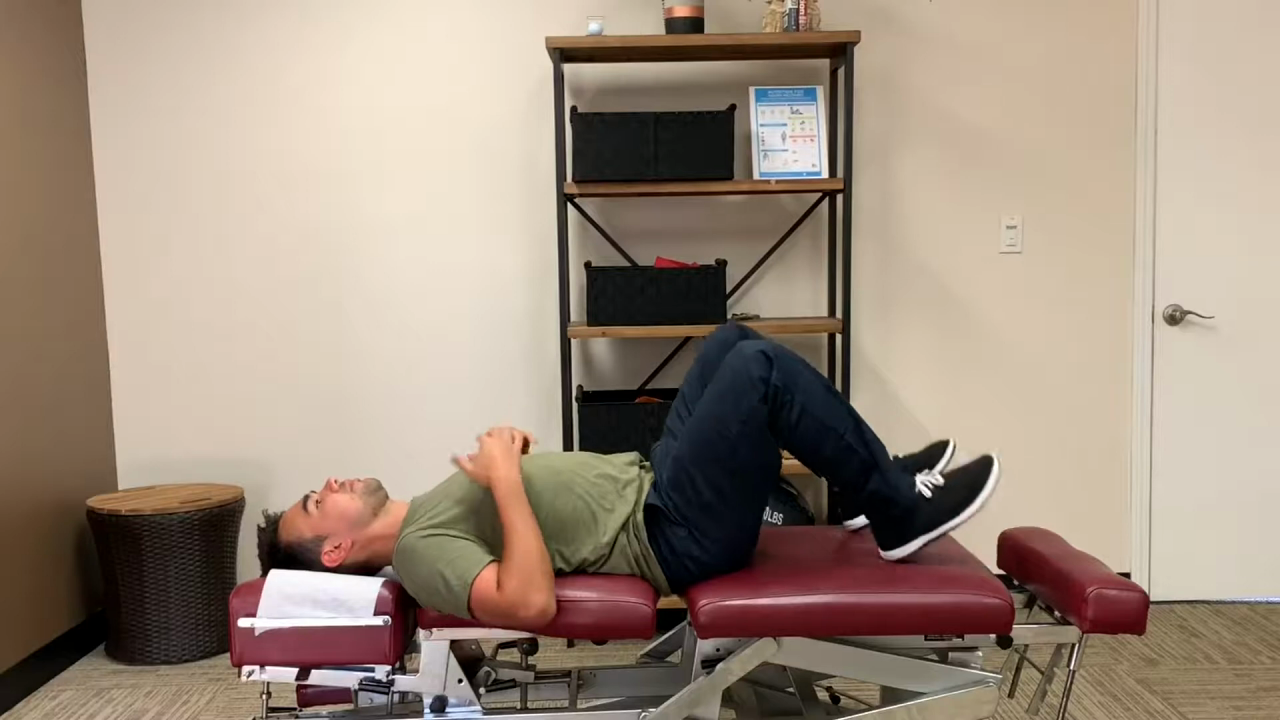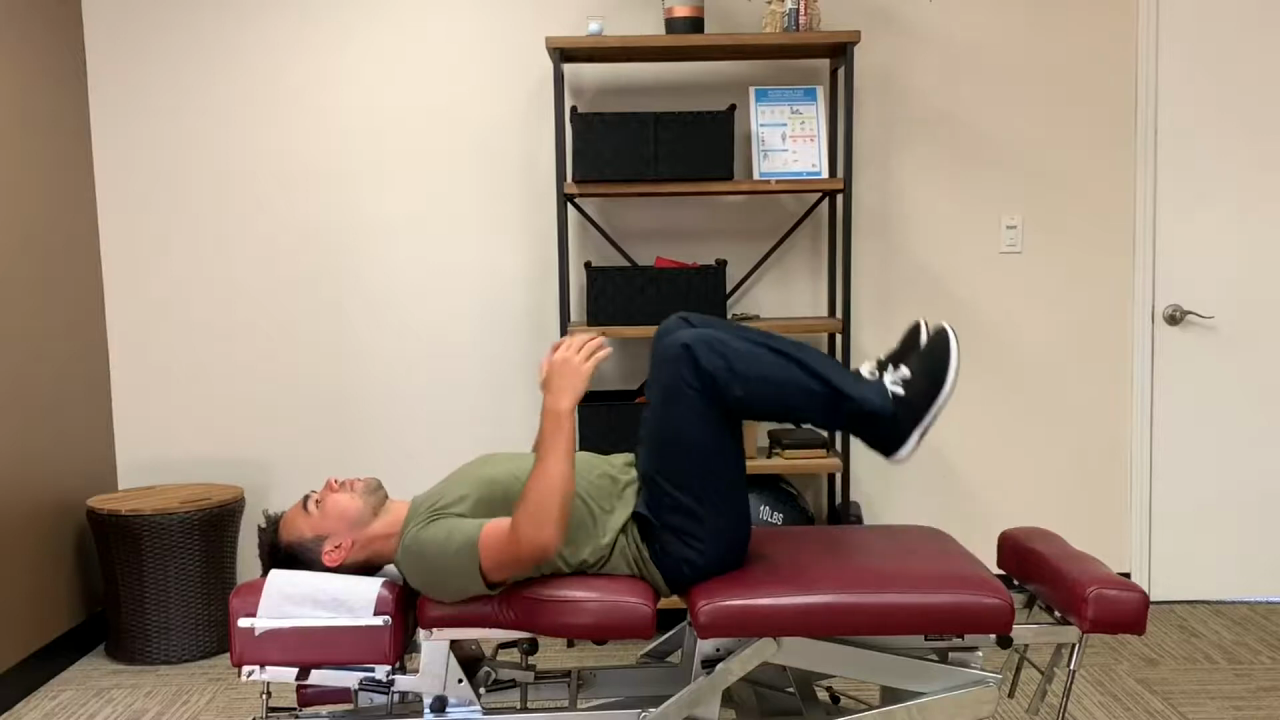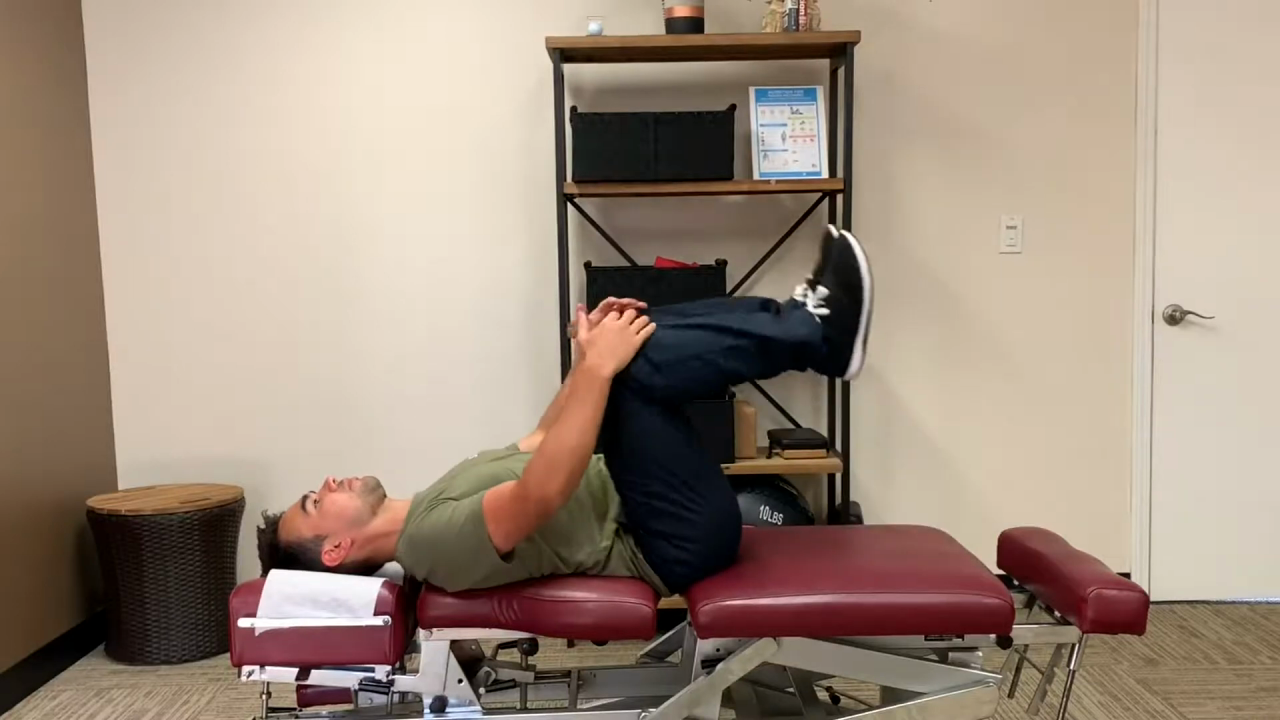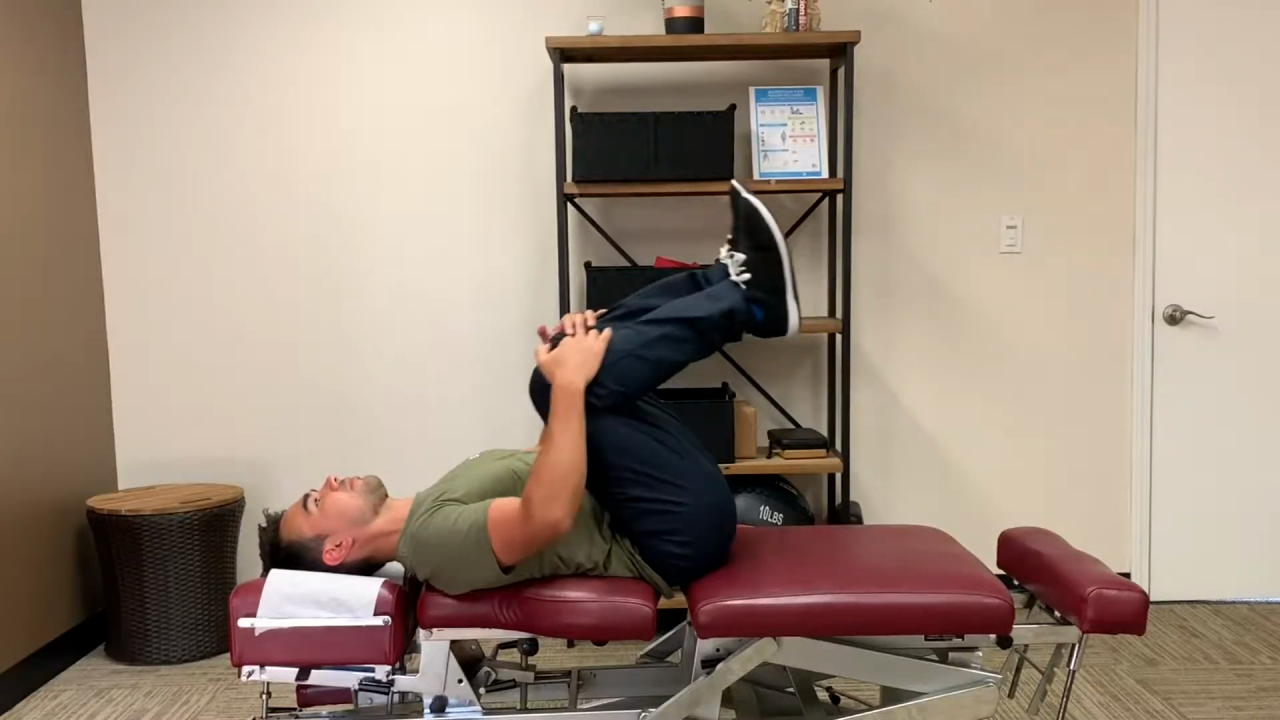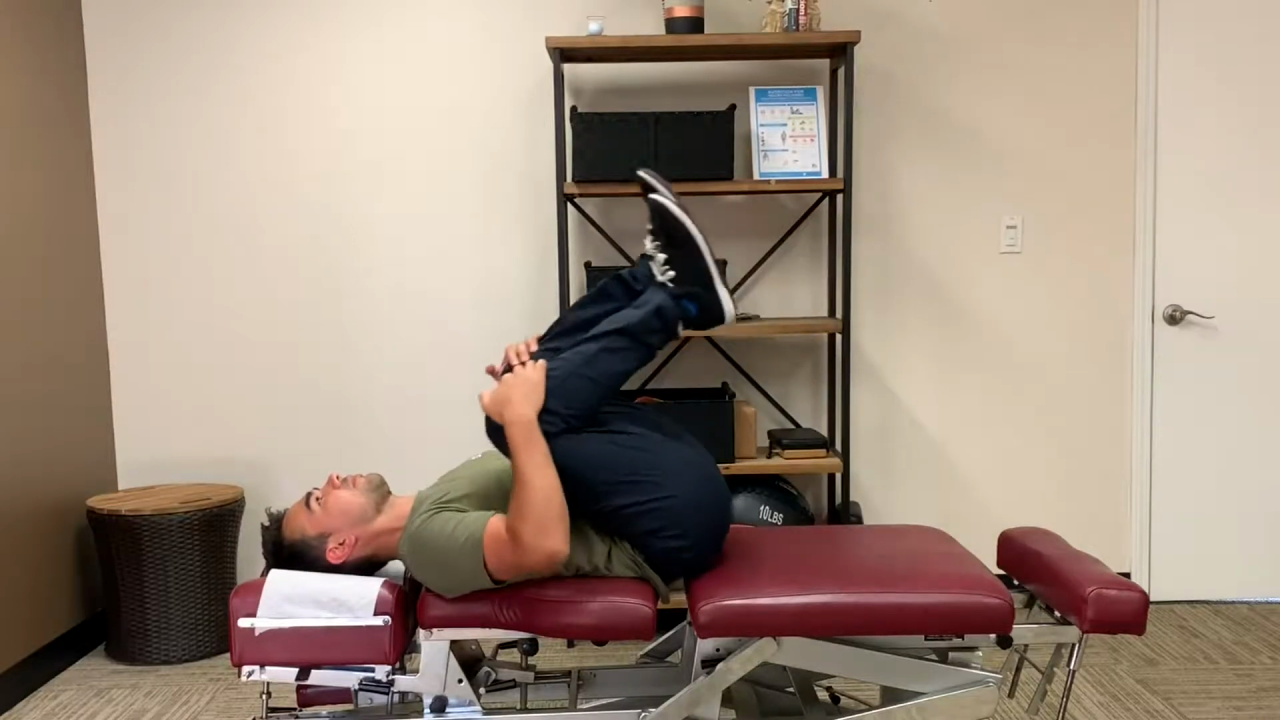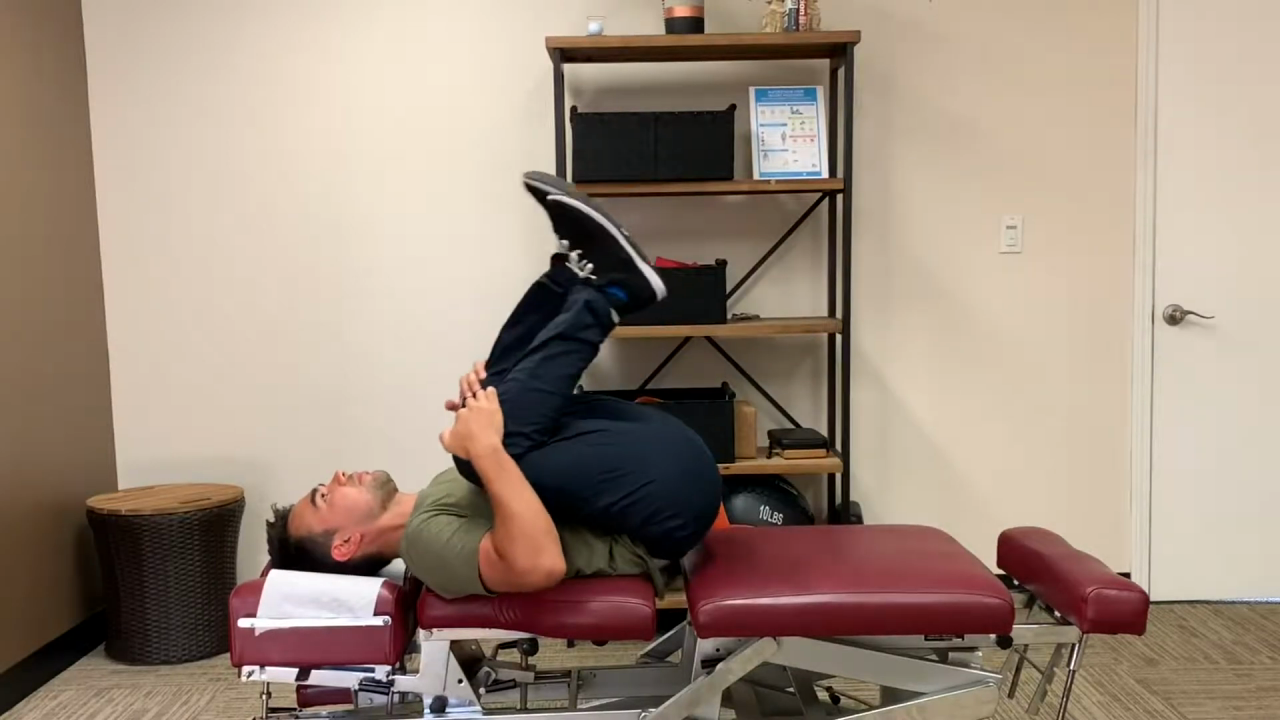
dt=0.3s
person 1, frame 1
left shoulder: (427, 518)
right shoulder: (420, 555)
right elbow: (531, 602)
left wrist: (510, 461)
right wrist: (506, 483)
left hip: (649, 488)
right hip: (675, 538)
left knee: (731, 344)
right knee: (756, 367)
left ankle: (871, 488)
right ankle: (900, 510)
person 1, frame 2
left shoulder: (429, 512)
right shoulder: (424, 551)
right elbow: (538, 540)
left wrist: (556, 398)
right wrist: (558, 404)
left hip: (635, 487)
right hip: (677, 541)
left knee: (684, 333)
right knee: (689, 355)
left ankle: (863, 393)
right ankle: (879, 411)
person 1, frame 3
left shoulder: (437, 506)
right shoulder: (433, 540)
left elbow: (544, 440)
right elbow: (546, 489)
left wrist: (590, 354)
right wrist: (599, 365)
right hip: (682, 545)
left knee: (629, 346)
right knee: (629, 364)
left ankle: (802, 319)
right ankle: (817, 332)
person 1, frame 4
left shoulder: (433, 509)
right shoulder: (433, 542)
left elbow: (545, 454)
right elbow: (549, 515)
left wrist: (572, 358)
right wrist: (571, 381)
left hip: (675, 514)
right hip: (680, 530)
left knee: (573, 362)
right knee: (558, 383)
left ankle: (732, 285)
right ankle: (745, 300)
person 1, frame 5
left shoulder: (435, 509)
right shoulder: (430, 542)
right elbow: (545, 544)
left wrist: (522, 382)
right wrist: (517, 417)
left hip: (673, 485)
right hip: (679, 516)
left knee: (542, 379)
left ankle: (669, 282)
right ankle: (676, 297)
person 1, frame 6
left shoulder: (434, 508)
right shoulder: (429, 542)
right elbow: (540, 563)
left wrist: (490, 401)
right wrist: (486, 447)
left knee: (503, 392)
left ankle: (588, 279)
right ankle: (600, 290)
